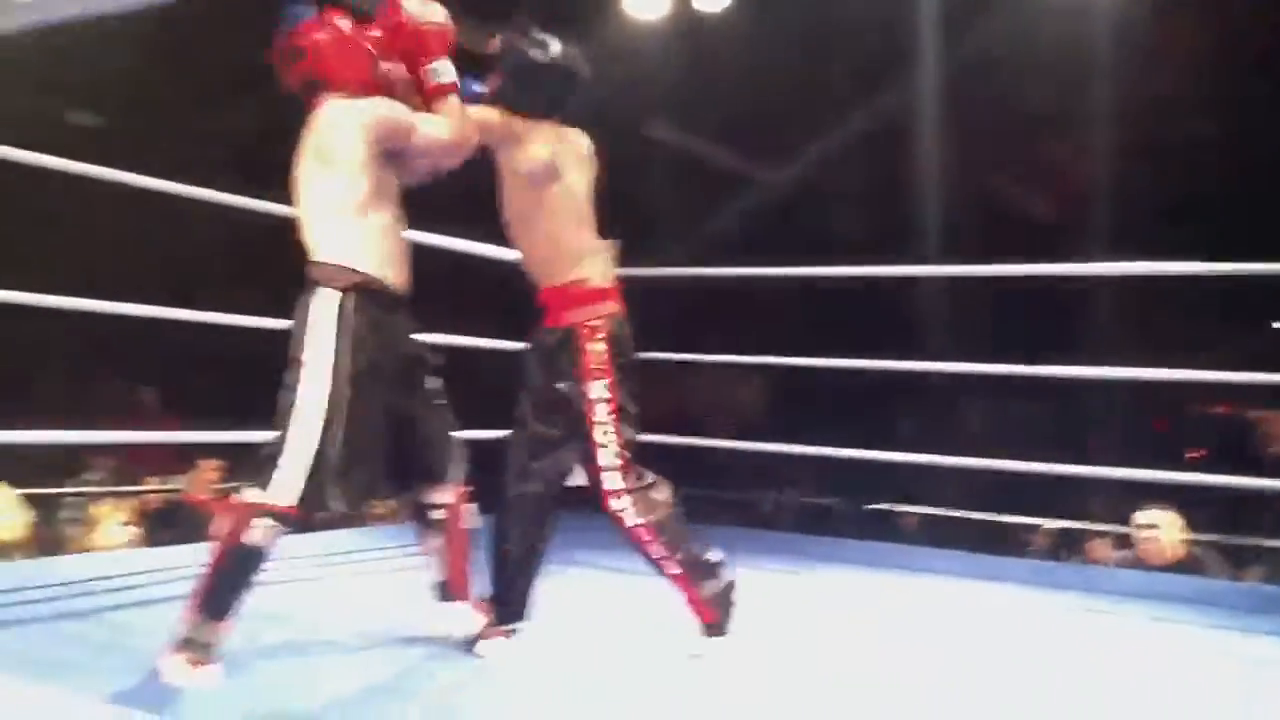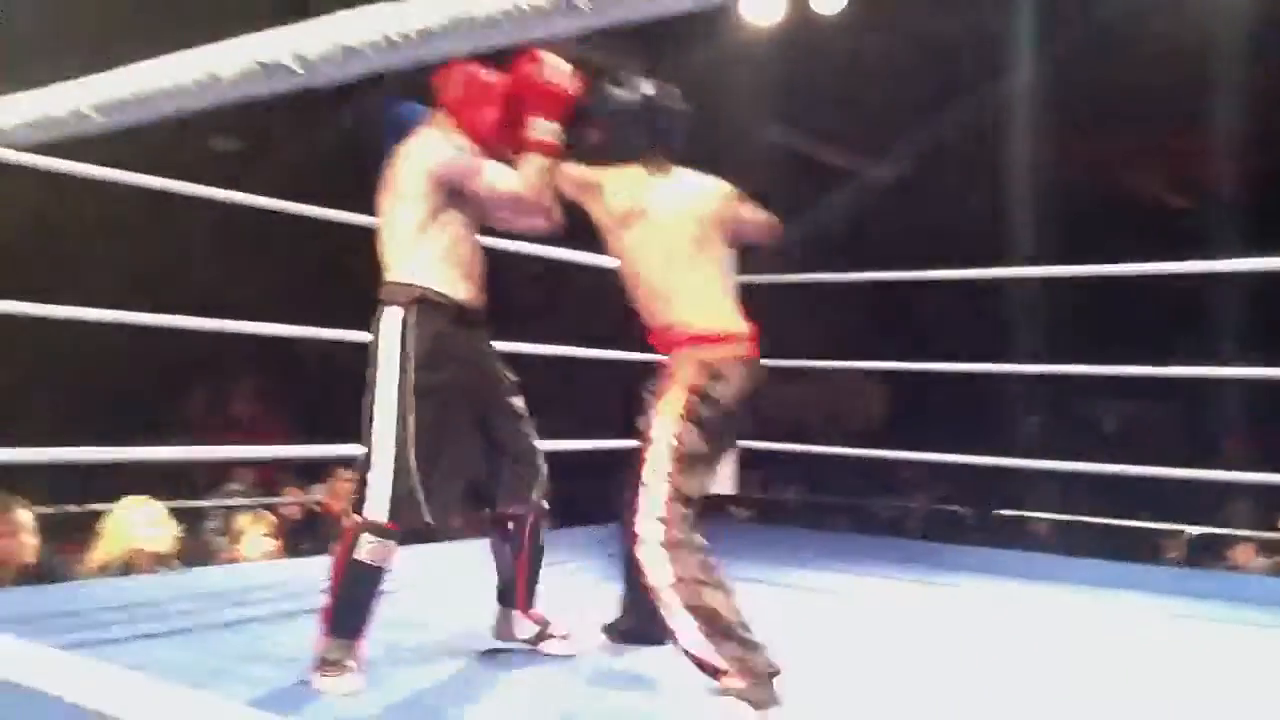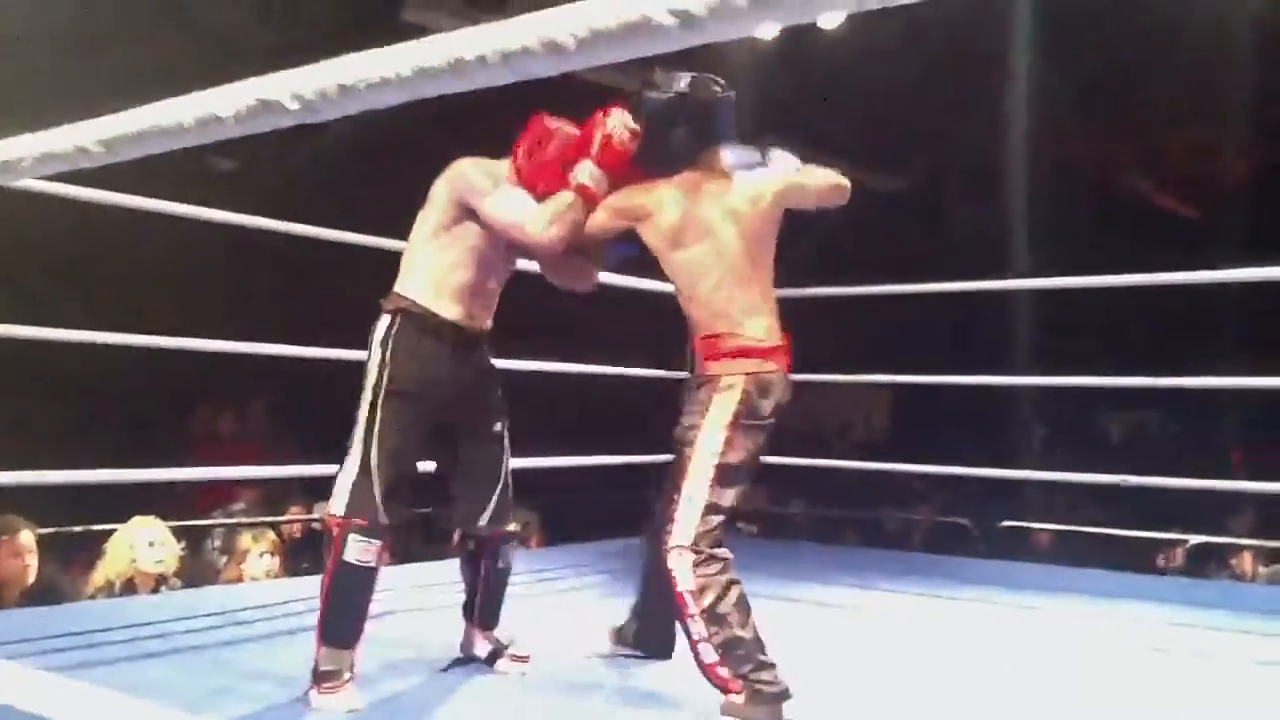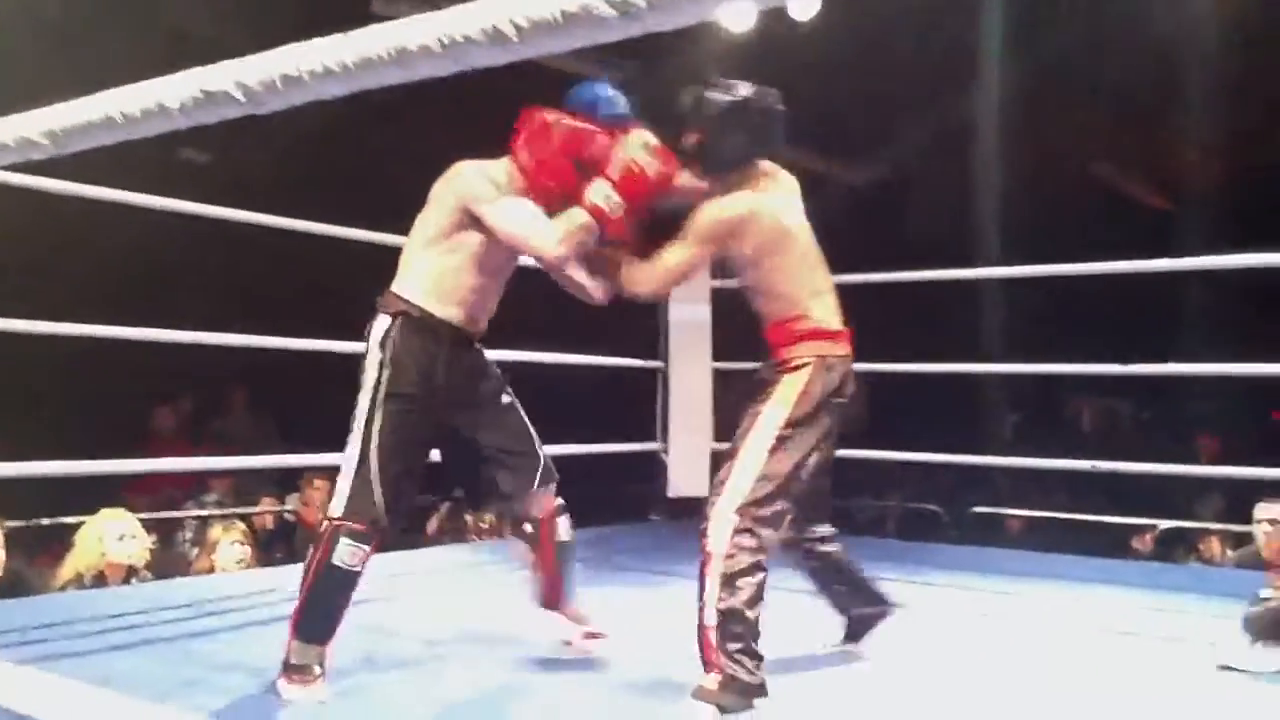
dt=0.3s
person 1, frame 1
left shoulder: (342, 125)
right shoulder: (366, 114)
left elbow: (434, 152)
right elbow: (456, 142)
left wrist: (406, 69)
right wrist: (436, 64)
left hip: (383, 321)
right hip: (344, 315)
left knee: (445, 468)
right knee: (295, 485)
left ankle: (460, 609)
right ankle: (198, 636)
person 1, frame 2
left shoulder: (459, 168)
right shoulder: (438, 146)
left elbow: (543, 217)
right elbow: (528, 199)
left wrist: (535, 132)
right wrist: (543, 122)
left hip: (464, 337)
right hip: (417, 333)
left knee: (523, 480)
right knee: (391, 502)
left ankle: (518, 614)
right ankle: (336, 651)
person 1, frame 3
left shoulder: (524, 209)
right shoulder: (473, 176)
left elbow: (579, 277)
right elbow: (543, 233)
left wrist: (600, 193)
right wrist: (595, 172)
left hip: (470, 358)
right hip: (410, 345)
left knee: (488, 507)
right knee: (366, 501)
left ankle: (480, 636)
right ankle: (332, 665)
person 1, frame 4
left shoulder: (528, 210)
right shoulder: (476, 180)
left elbow: (596, 288)
right elbow: (552, 248)
left wrist: (616, 211)
right wrist: (612, 191)
left hip: (464, 356)
right hip: (408, 343)
left knee: (538, 483)
right knee: (364, 505)
left ankle: (558, 613)
right ankle: (304, 655)
person 2, frame 1
left shoulder: (518, 133)
right shoulder: (574, 142)
left hip: (586, 321)
right hip: (567, 322)
left knee: (613, 473)
right knee: (529, 472)
left ankle: (705, 584)
right ankle: (506, 609)
person 2, frame 2
left shoulder: (603, 183)
right shoulder: (712, 190)
right elbow: (765, 229)
left hip: (695, 364)
right hip: (732, 355)
left knee: (660, 528)
right knee: (653, 502)
left ankle: (746, 669)
right ankle: (640, 619)
person 2, frame 3
left shoulder: (648, 201)
right shoulder: (768, 181)
left elbow: (574, 233)
right elbow: (838, 189)
left hip: (734, 375)
right hip: (766, 369)
left knee: (691, 540)
right knee: (678, 513)
right ankle: (650, 630)
person 2, frame 4
left shoulder: (730, 213)
right shoulder: (774, 179)
left elbow: (646, 284)
left hip: (808, 362)
right hip: (819, 357)
left knee: (736, 511)
right knee: (796, 504)
left ankle: (734, 672)
right ankle: (862, 605)
